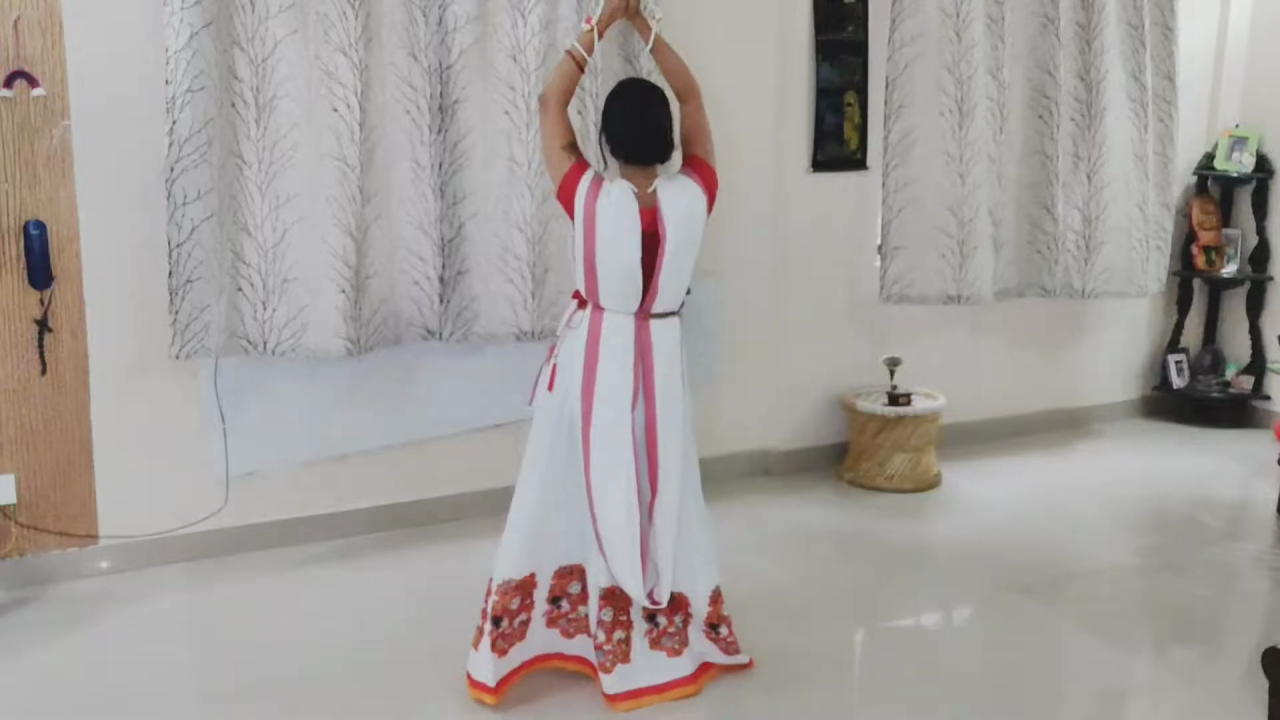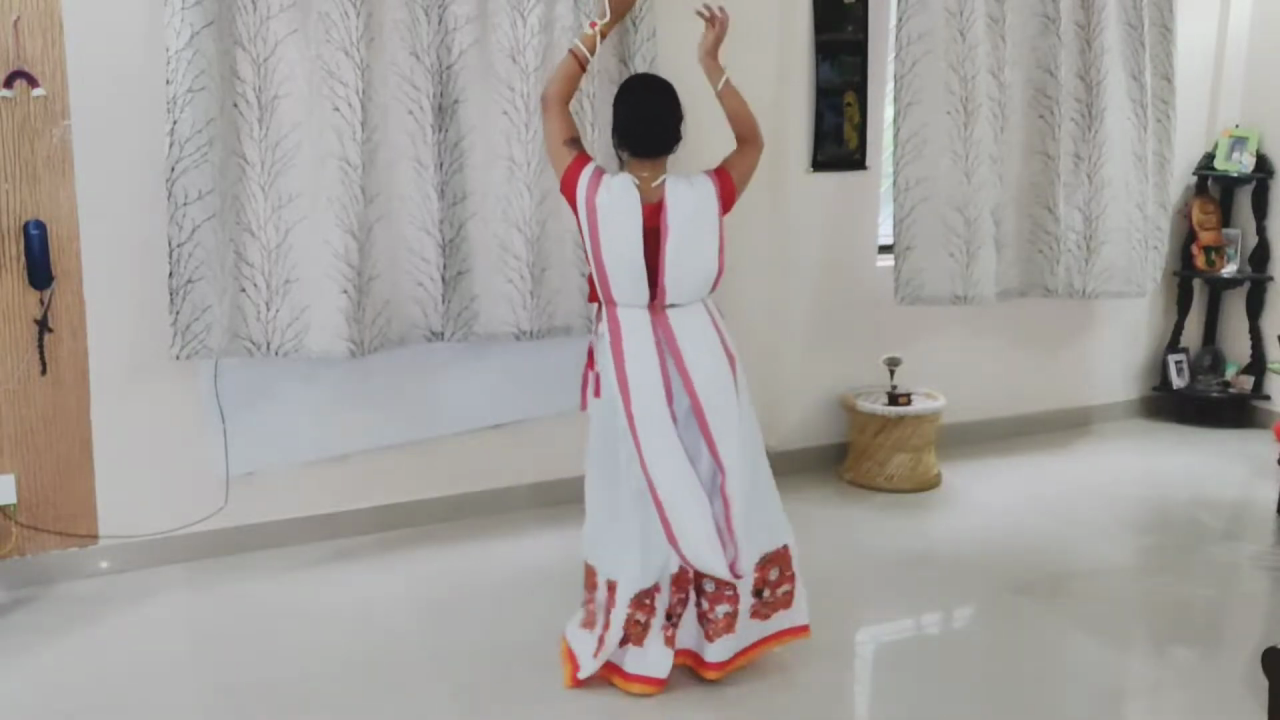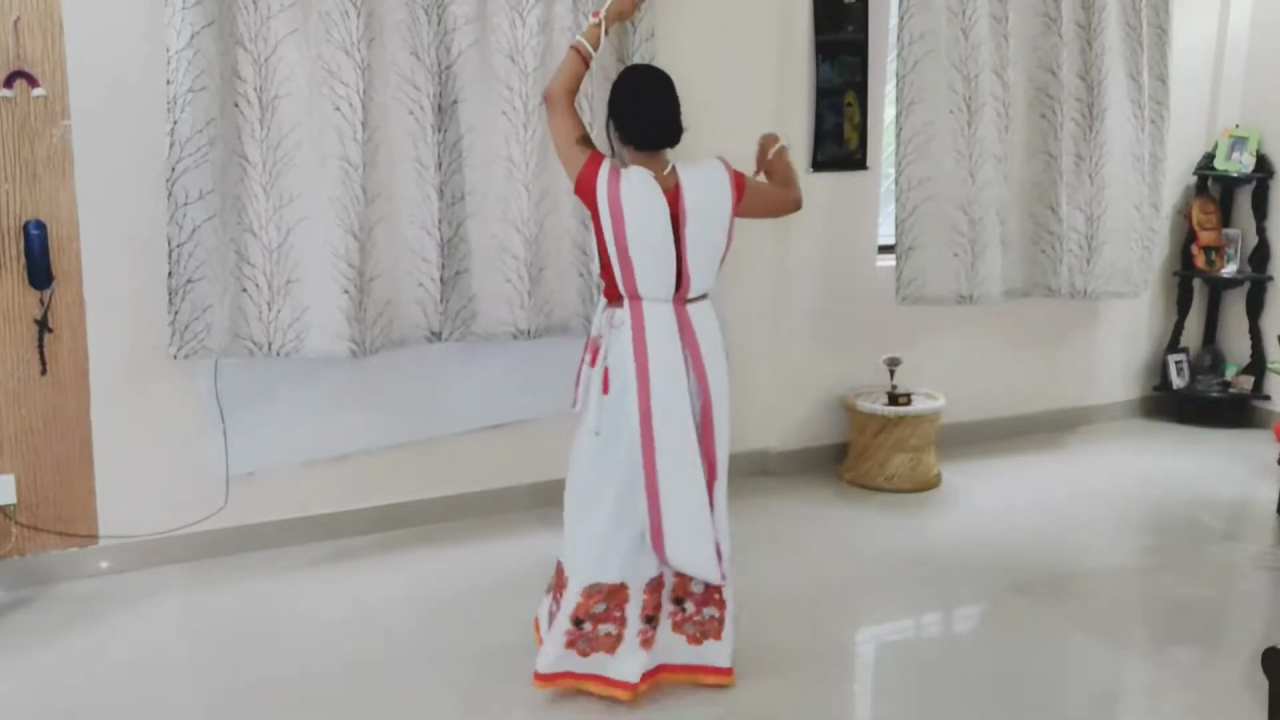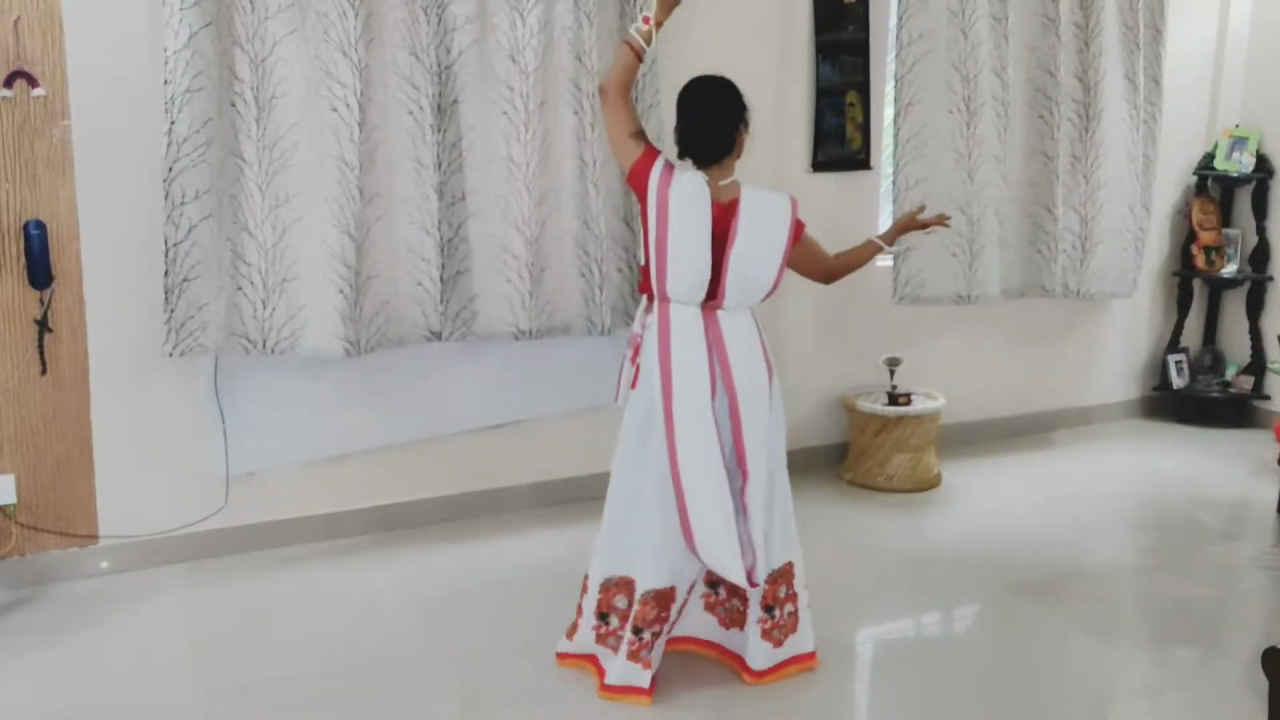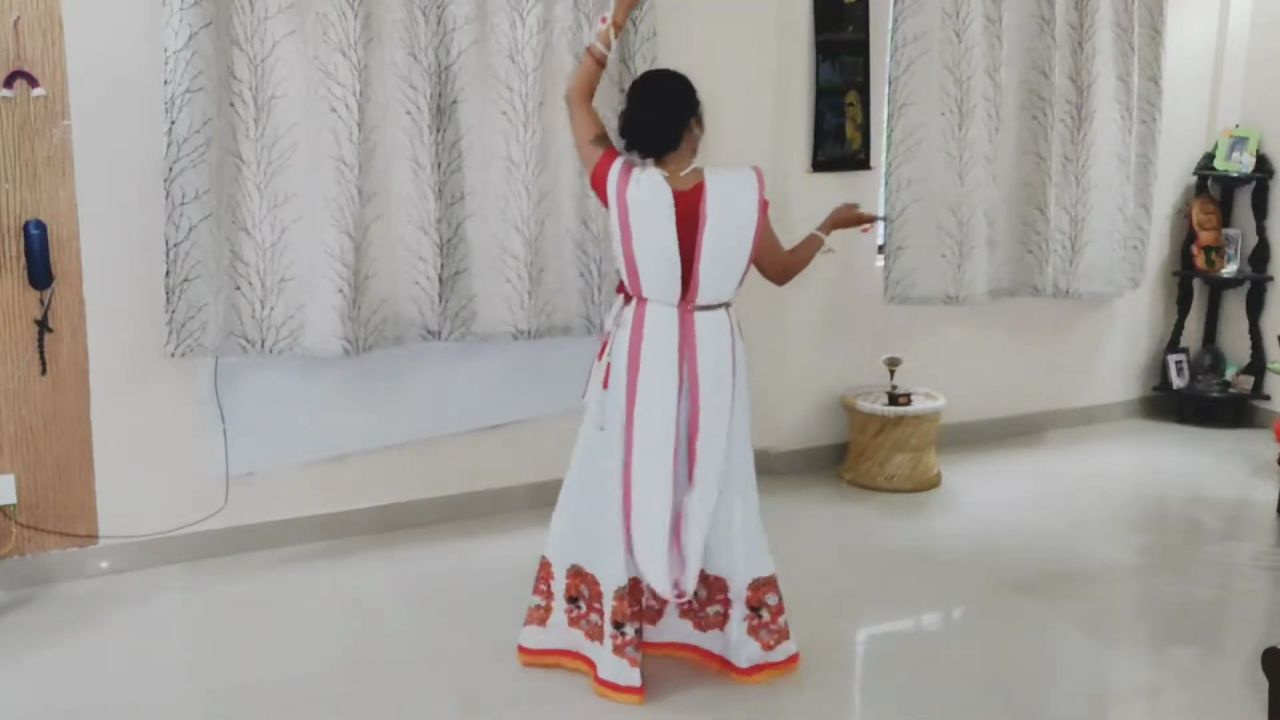
dt=1s
person 1, frame 1
left shoulder: (589, 198)
right shoulder: (693, 196)
left elbow: (550, 104)
right elbow: (693, 99)
left hip: (590, 360)
right hip: (658, 362)
left knee: (568, 507)
right knee: (659, 504)
left ankle: (511, 653)
right ankle: (670, 647)
person 1, frame 2
left shoulder: (592, 192)
right shoulder: (703, 197)
left elbow: (553, 104)
right elbow: (752, 143)
right wrist: (714, 64)
left hip: (629, 360)
right hip: (700, 355)
left knee: (633, 506)
right knee: (723, 490)
left ankle: (635, 651)
right ankle: (720, 637)
person 1, frame 3
left shoulder: (607, 187)
right shoulder: (712, 184)
left elbow: (557, 100)
right elbow: (790, 197)
right wrist: (776, 160)
left hip: (632, 355)
right hip: (695, 352)
left knee: (613, 500)
right knee: (688, 495)
left ankle: (600, 649)
right ankle: (693, 643)
person 1, frame 4
left shoulder: (659, 186)
right shoulder: (772, 213)
left elbow: (613, 94)
right elbow: (828, 269)
right wrist: (892, 234)
left hip: (667, 361)
right hip: (736, 360)
left knee: (655, 501)
right knee: (749, 495)
left ankle: (624, 653)
right ankle: (765, 645)
person 1, frame 5
left shoulder: (623, 188)
right shoulder: (739, 193)
left elbow: (577, 103)
right elbow: (782, 270)
right wrist: (828, 227)
left hip: (638, 355)
right hip: (708, 357)
left knee: (618, 493)
right knee: (713, 496)
left ankle: (612, 653)
right ankle: (749, 641)
